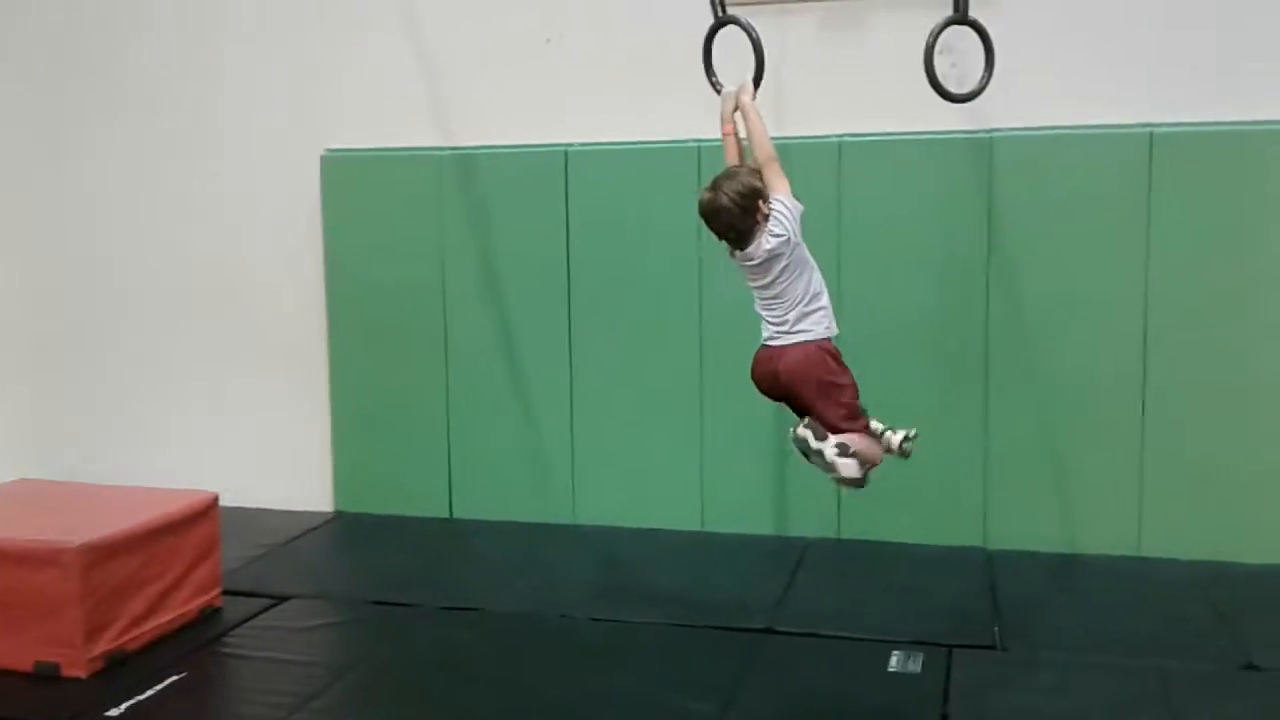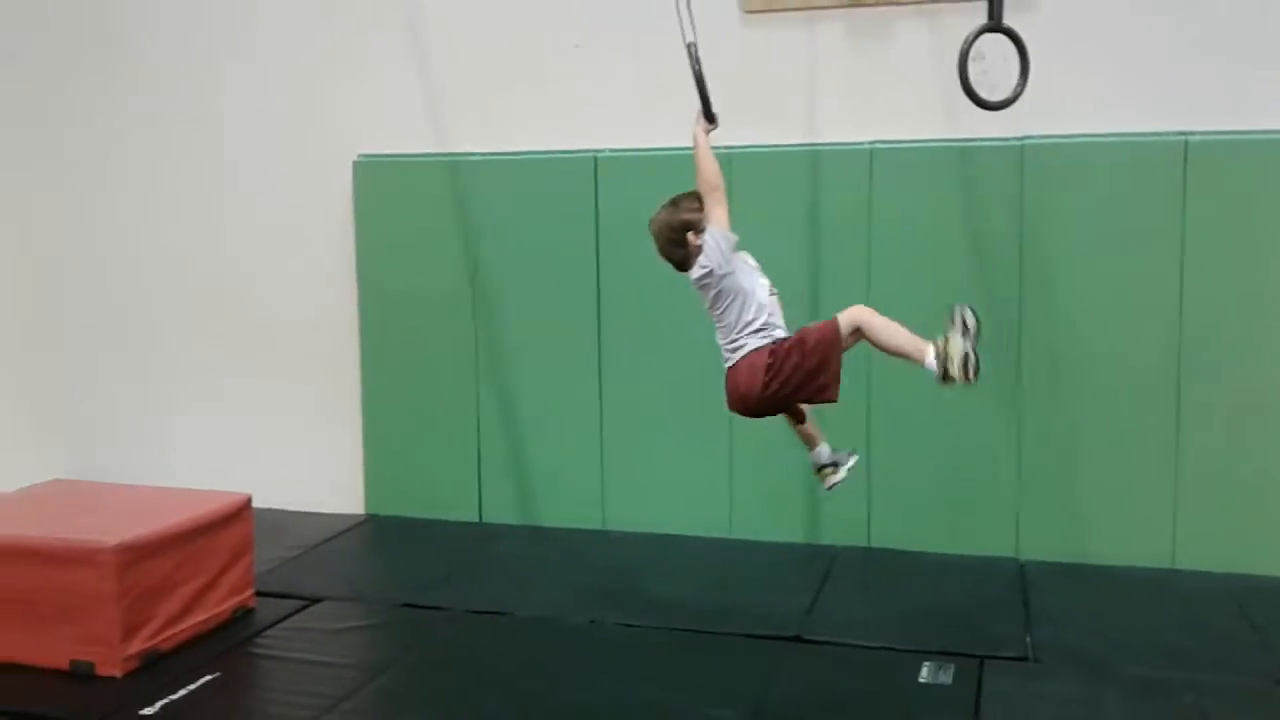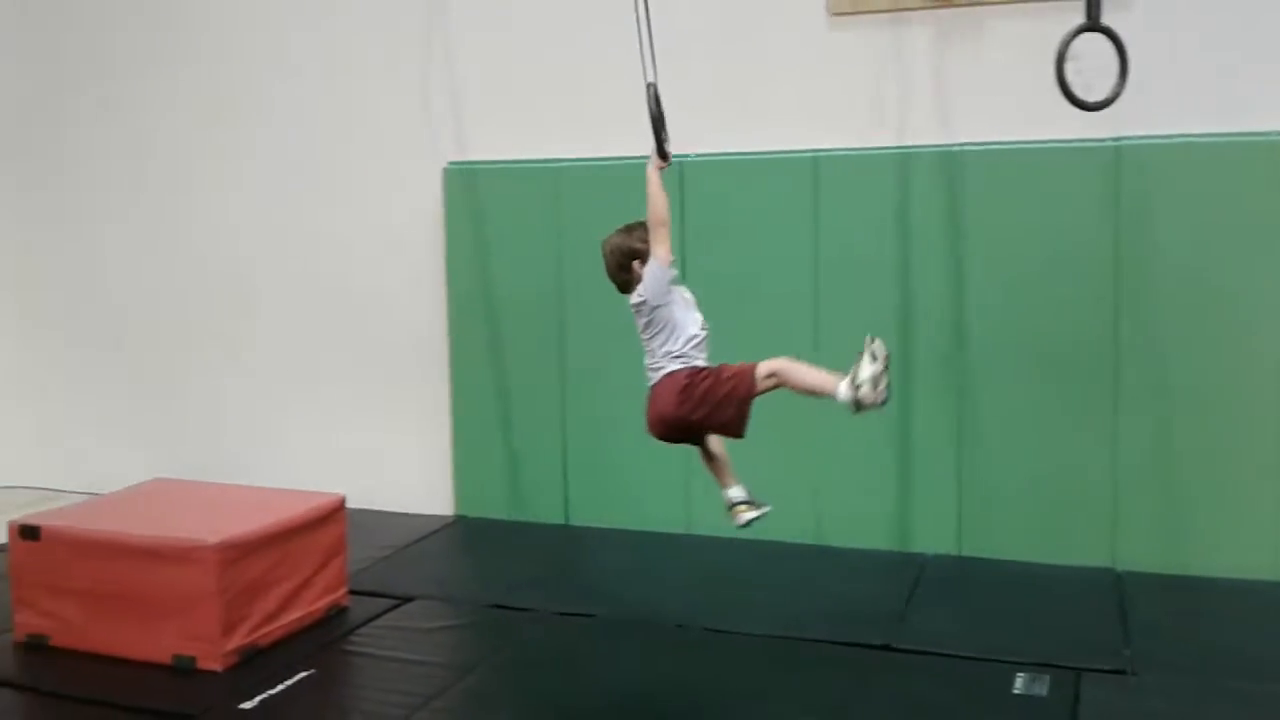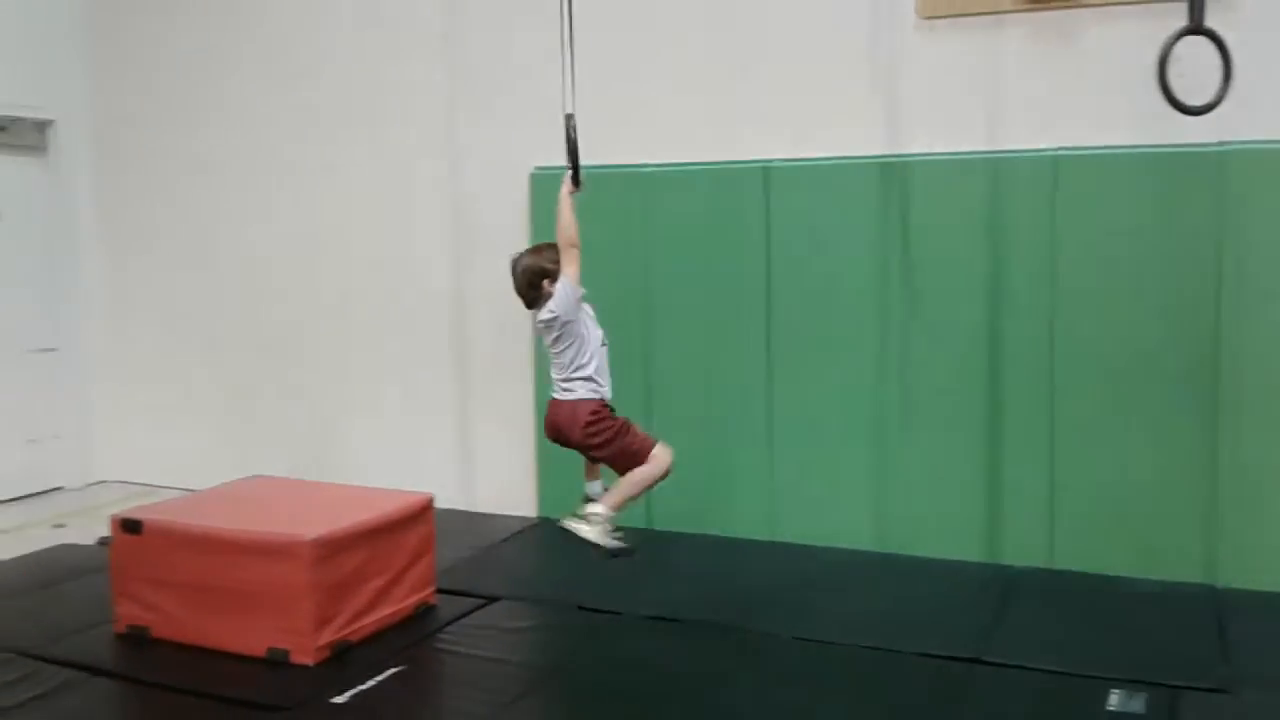
dt=0.4s
person 1, frame 1
left shoulder: (739, 246)
right shoulder: (780, 233)
left elbow: (737, 171)
right elbow: (768, 163)
left wrist: (727, 115)
right wrist: (747, 103)
left hip: (766, 363)
right hip: (805, 356)
right knee: (862, 453)
left ankle: (870, 432)
right ankle: (824, 439)
person 1, frame 2
left shoulder: (711, 267)
right shoulder: (714, 261)
left elbow: (709, 197)
right elbow: (714, 192)
left wrist: (703, 137)
right wrist: (700, 137)
left hip: (743, 384)
right hip: (763, 369)
left knee: (790, 395)
right knee: (858, 316)
left ankle: (826, 462)
right ankle: (938, 358)
person 1, frame 3
left shoulder: (654, 295)
right shoulder: (651, 292)
left elbow: (656, 230)
right elbow: (660, 228)
left wrist: (658, 172)
right wrist: (654, 172)
left hip: (666, 403)
right hip: (679, 392)
left knee: (709, 428)
right knee: (778, 368)
left ankle: (738, 501)
right ankle: (849, 389)
person 1, frame 4
left shoulder: (550, 309)
right shoulder: (563, 308)
left elbow: (561, 252)
right elbow: (569, 248)
left wrist: (566, 198)
right wrist: (565, 196)
left hip: (562, 411)
right hip: (578, 414)
left knee: (611, 429)
right knee: (661, 457)
left ankle: (593, 499)
right ankle: (596, 517)
